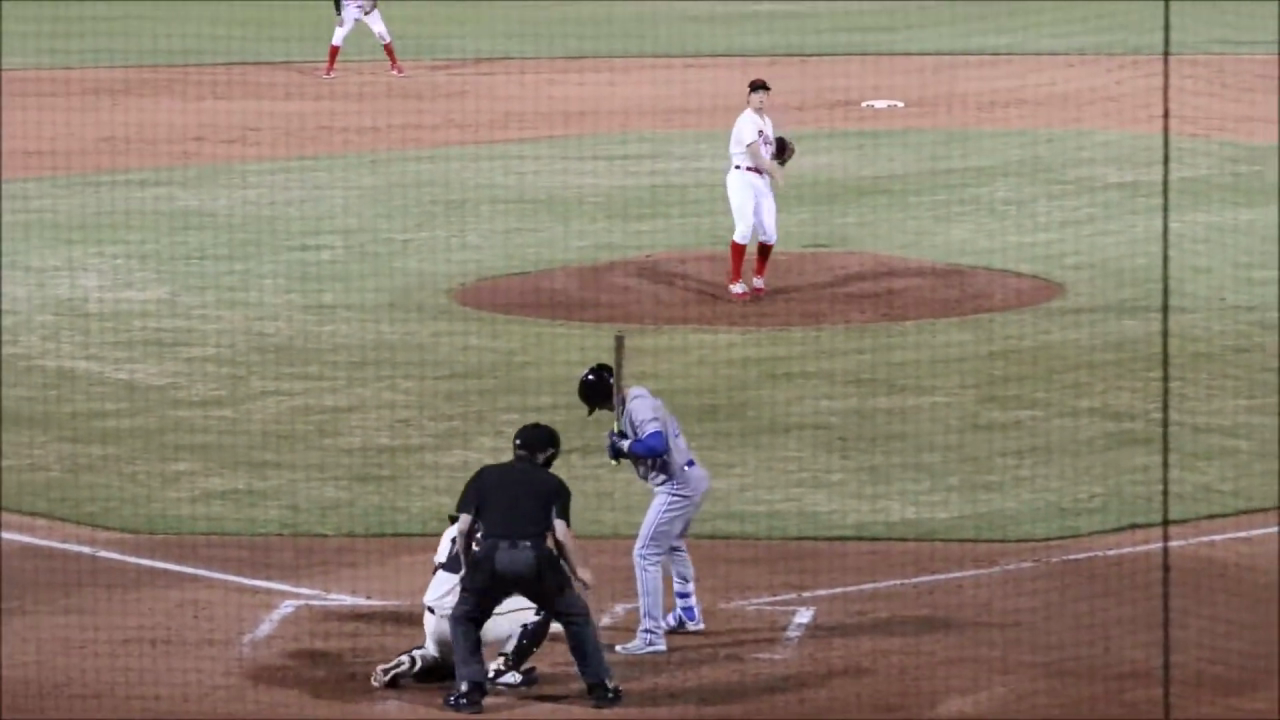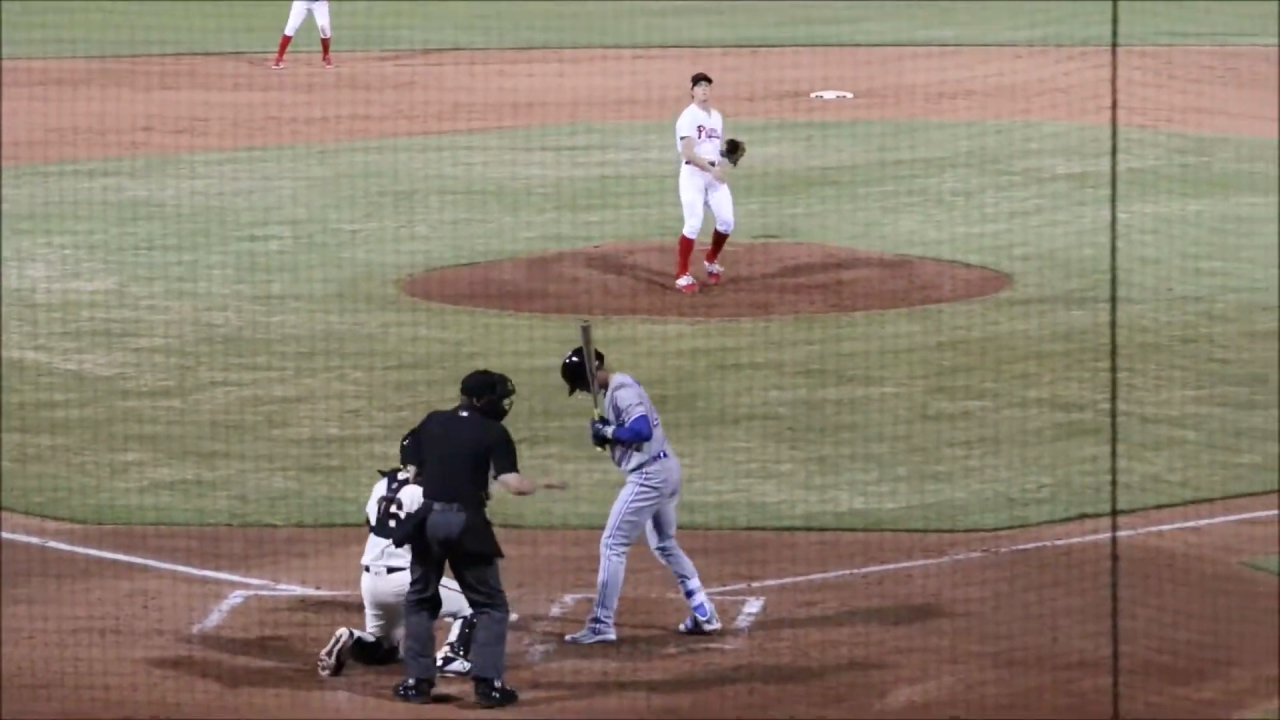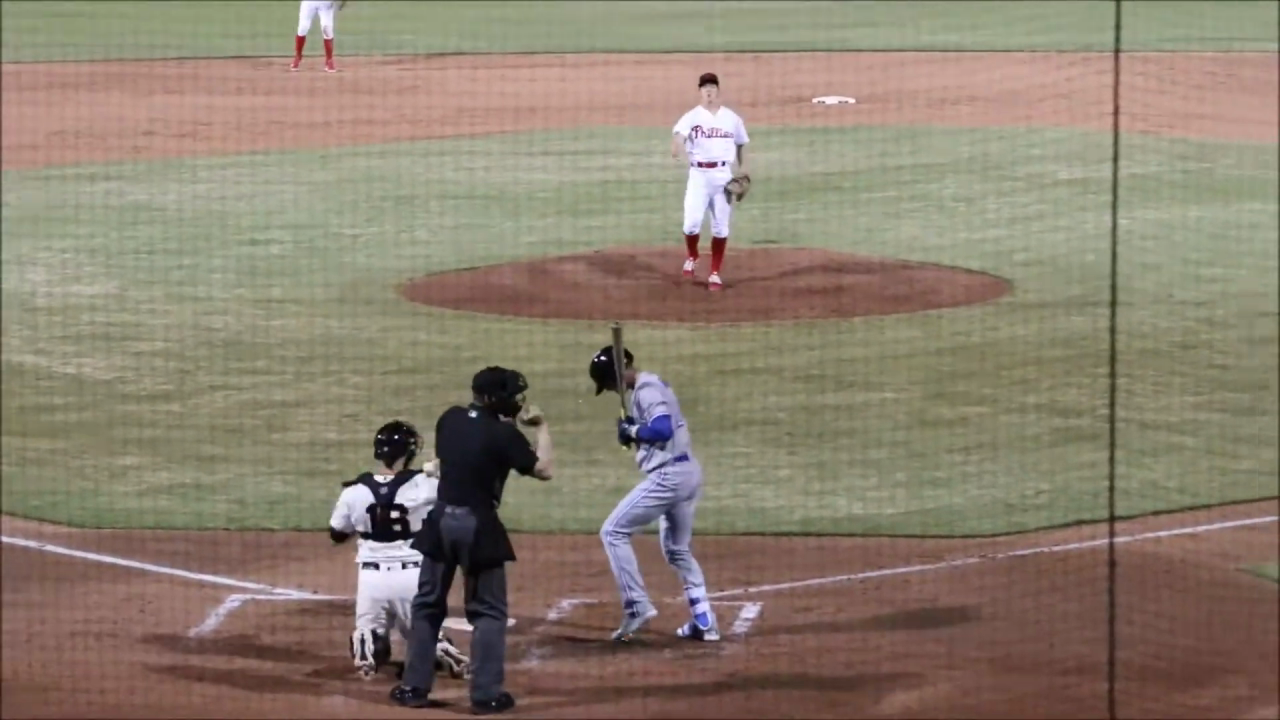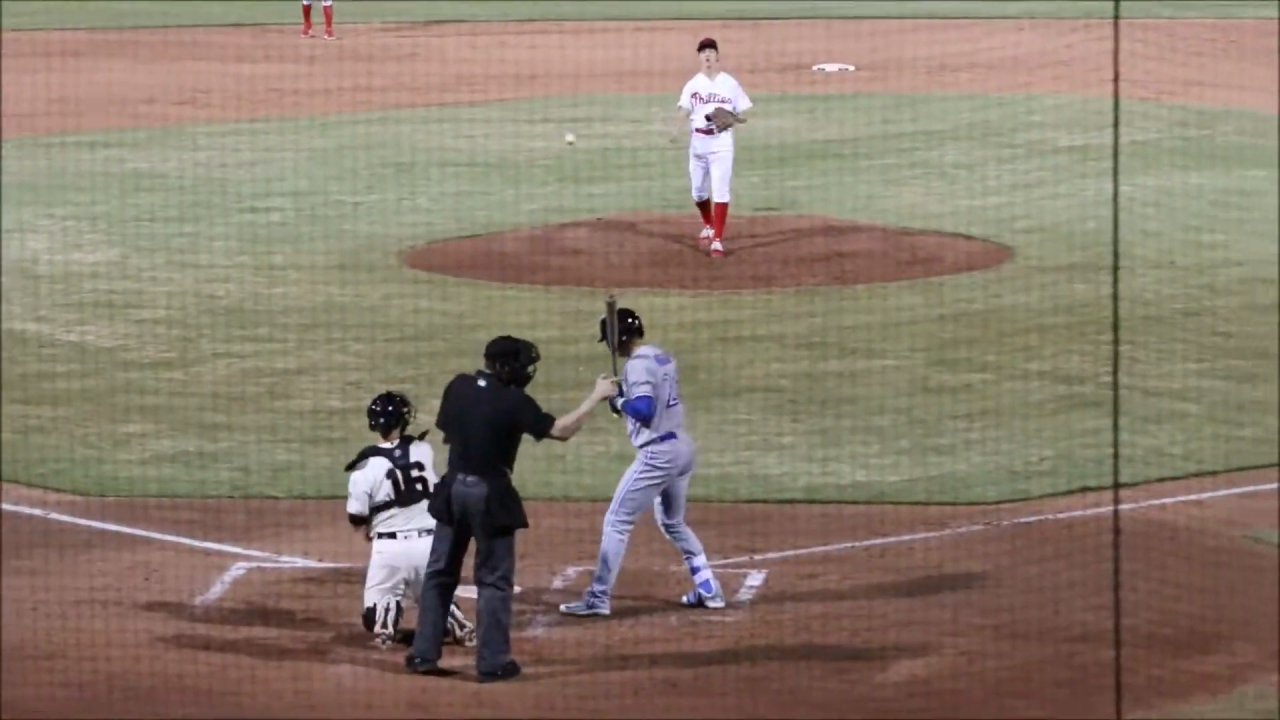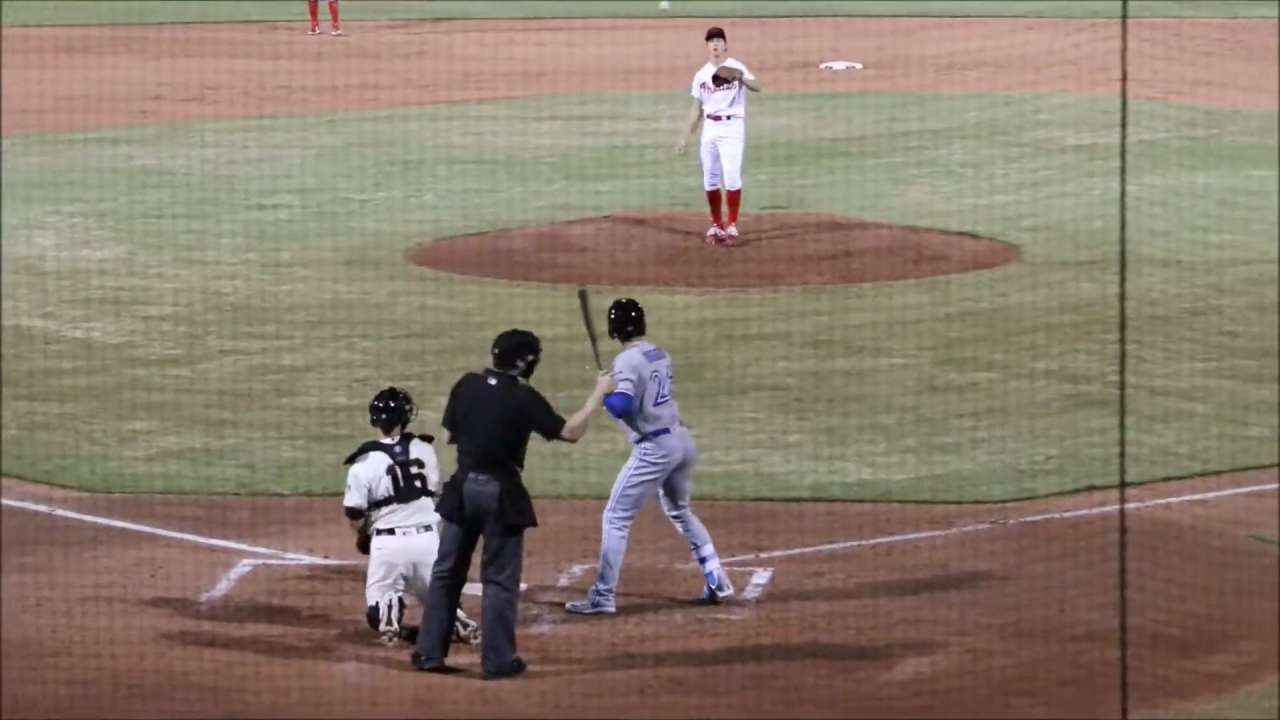
dt=0.3s
person 1, frame 1
left shoulder: (485, 475)
right shoulder: (553, 484)
left elbow: (463, 526)
right elbow: (561, 535)
left wrist: (467, 564)
right wrist: (577, 571)
left hip: (492, 559)
right hip: (534, 560)
left knee: (463, 619)
right knee: (577, 615)
left ankle: (469, 690)
right ankle: (600, 686)
person 1, frame 2
left shoulder: (432, 422)
right shoulder: (493, 433)
left elbow: (415, 473)
right elbow: (514, 485)
right wrist: (543, 483)
left hip: (429, 519)
right hip: (467, 523)
left knee: (420, 601)
right knee: (490, 604)
left ankle: (417, 680)
right ankle: (488, 682)
person 1, frame 3
left shoulder: (449, 419)
right shoulder: (504, 433)
right elbow: (544, 471)
right wrist: (541, 428)
left hip: (442, 520)
right hip: (478, 526)
left knee: (427, 605)
right knee: (489, 611)
left ankle: (415, 687)
right ankle: (487, 693)
person 1, frame 4
left shoulder: (458, 386)
right shoulder: (514, 401)
right elbow: (561, 431)
right wrist: (597, 395)
left hip: (454, 489)
right hip: (491, 495)
left knee: (440, 573)
right knee: (494, 580)
left ankle: (424, 654)
right ankle: (493, 662)
person 1, frame 5
left shoulder: (466, 385)
right shoulder: (525, 398)
left elbow: (452, 436)
right elbow: (570, 432)
right wrist: (599, 392)
left hip: (463, 487)
right hip: (501, 493)
left knee: (447, 571)
right knee: (500, 578)
left ankle: (429, 651)
right ankle: (497, 660)
person 2, frame 1
left shoulder: (638, 404)
right shoulder: (637, 399)
left elbow: (656, 446)
left wrist: (624, 444)
right wrist: (621, 446)
left hip: (677, 484)
right hip: (690, 479)
left knee: (646, 554)
right knee: (673, 546)
left ankle: (652, 636)
right ankle: (688, 614)
person 2, frame 2
left shoulder: (621, 390)
right shoulder: (618, 387)
left elbow: (643, 430)
left wrist: (608, 432)
right wrist: (605, 433)
left hip: (649, 475)
right hip: (666, 470)
left knee: (613, 544)
right knee: (666, 546)
left ankle: (601, 625)
right ankle: (704, 614)
person 2, frame 3
left shoulder: (646, 389)
right shoulder: (652, 385)
left elbow: (663, 430)
left wrist: (632, 430)
right wrist: (630, 431)
left hip: (667, 475)
right hip: (688, 473)
left knee: (613, 531)
right knee: (678, 551)
left ankle: (638, 606)
right ankle: (704, 623)
person 2, frame 4
left shoulder: (637, 364)
right shoulder: (664, 357)
left elbow: (643, 410)
left wrist: (618, 401)
right wrist: (626, 401)
left hip: (658, 453)
right hip: (682, 447)
left knee: (617, 521)
right knee: (673, 522)
left ankle: (597, 599)
right ankle: (708, 590)
person 2, frame 5
left shoulder: (627, 360)
right shoulder: (660, 355)
left elbow: (621, 407)
left wrist: (603, 394)
right wrist: (616, 394)
left hip: (654, 449)
right hip: (681, 442)
left knee: (615, 518)
right knee: (680, 512)
left ankle: (603, 597)
right ankle: (717, 581)
person 3, frame 1
left shoulder: (455, 528)
left hip: (434, 618)
left knee: (440, 654)
right knee: (540, 613)
left ankle: (409, 663)
right ankle: (504, 669)
person 3, frame 2
left shoulder: (383, 483)
right shoulder: (425, 490)
left hip: (371, 578)
right hip: (406, 577)
left knee: (381, 650)
right knee: (473, 605)
left ankle: (352, 641)
right ankle: (450, 657)
person 3, frame 3
left shoulder: (355, 491)
right shoulder: (421, 485)
left elbow: (336, 535)
right wrist: (433, 472)
left hip: (372, 578)
right hip: (411, 576)
left knee: (374, 642)
left ankle: (367, 642)
right ankle: (438, 648)
person 3, frame 4
left shoulder: (365, 467)
right shoulder: (423, 449)
left elbow: (357, 522)
left hip: (388, 548)
right hip: (427, 544)
left knee: (373, 618)
left ankle: (387, 613)
right ankle: (445, 615)
person 3, frame 5
left shoulder: (365, 461)
right shoulder: (424, 449)
left elbow: (354, 517)
left wrist: (365, 535)
left hip: (386, 544)
right hip: (426, 540)
left knee: (377, 615)
left ankle: (391, 608)
person 4, frame 1
left shoulder: (767, 123)
right shoulder: (746, 122)
right elbow: (756, 158)
right wrist: (776, 172)
left hip: (762, 181)
right hip: (741, 179)
left knee: (769, 233)
right knee: (744, 228)
left ankle: (758, 278)
right ankle: (735, 281)
person 4, frame 2
left shoulder: (716, 116)
right shoulder: (688, 116)
right elbow: (688, 153)
left wrist: (726, 160)
right wrist: (712, 168)
left hip: (715, 175)
right hip: (692, 175)
left knee: (726, 221)
right knee: (693, 224)
left ankle: (712, 261)
right ankle: (683, 275)
person 4, frame 3
left shoulder: (733, 118)
right shoulder: (690, 118)
left elbow: (740, 146)
right elbow: (677, 141)
left wrist: (742, 172)
right wrist: (678, 152)
left hip: (723, 176)
right hip: (699, 175)
left knee: (720, 226)
right knee: (692, 223)
left ankle: (715, 274)
right ankle: (692, 257)
person 4, frame 4
left shoulder: (730, 83)
right shoulder: (692, 85)
left elbow: (745, 113)
right elbow: (684, 116)
left wrist: (734, 117)
right wrist: (677, 130)
left hip: (722, 142)
right hip: (698, 142)
left knee: (720, 190)
right knee: (699, 191)
left ankle: (718, 240)
right ankle: (709, 227)
person 4, frame 5
left shoulder: (736, 68)
right shoulder: (701, 74)
left elbow: (757, 87)
right elbow: (696, 108)
left wrist: (741, 79)
right wrist: (687, 136)
left hip: (732, 128)
right hip: (709, 129)
left knee: (731, 176)
right knee: (711, 180)
left ankle: (731, 225)
right ankle: (716, 225)
